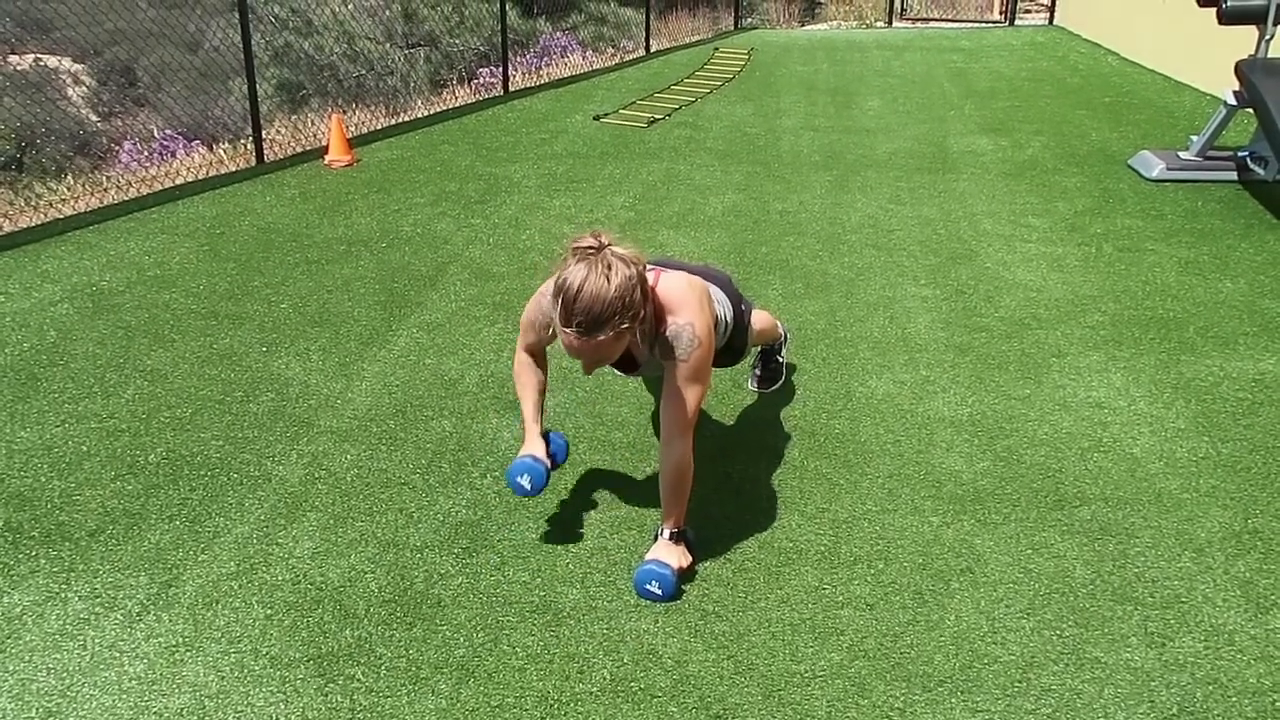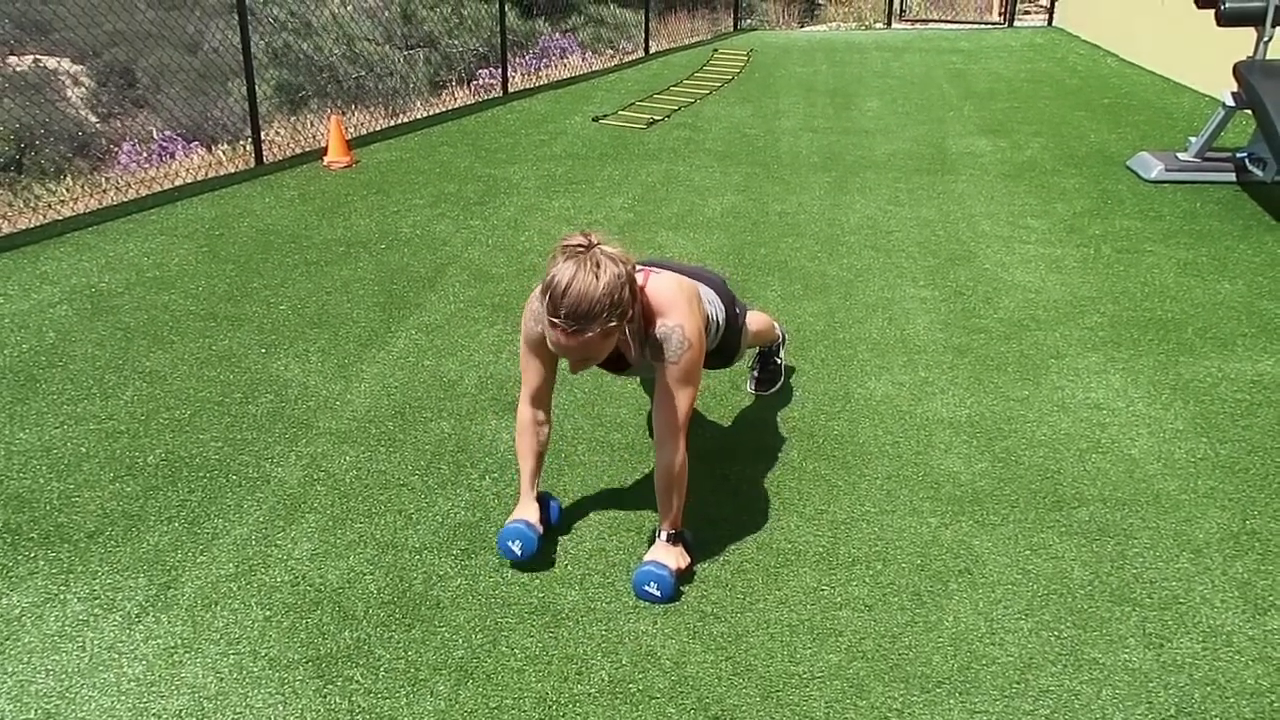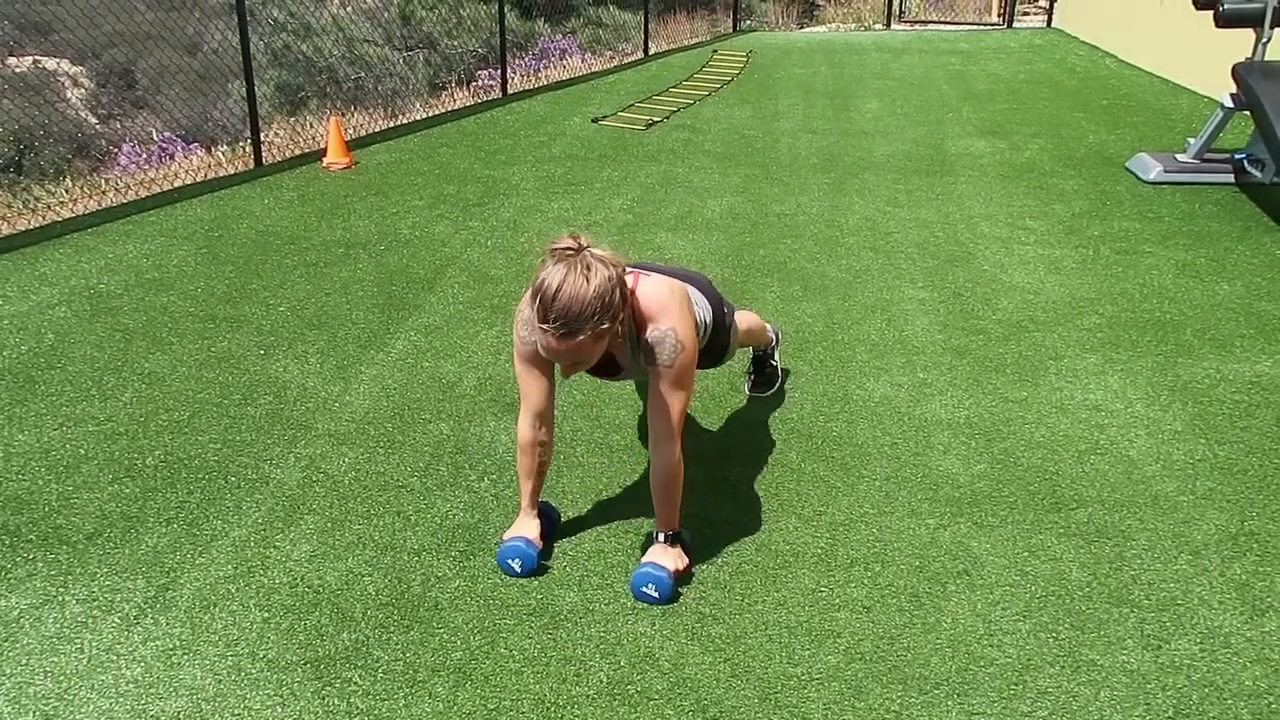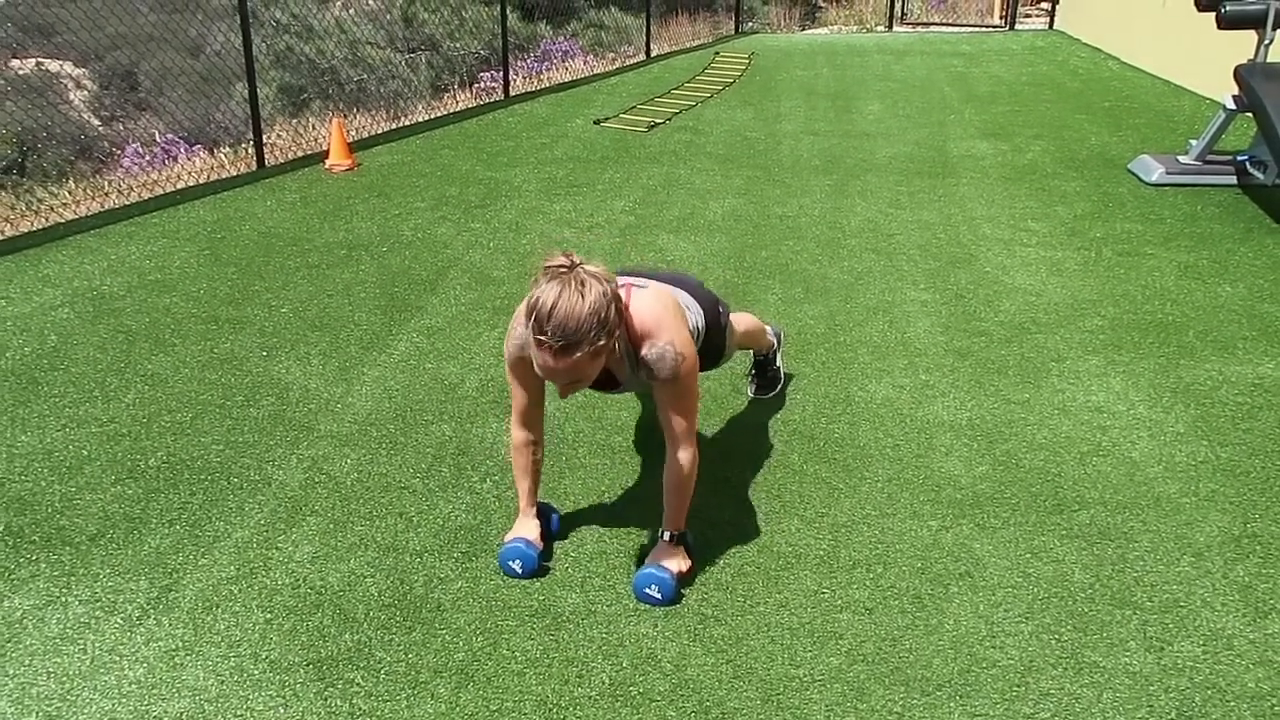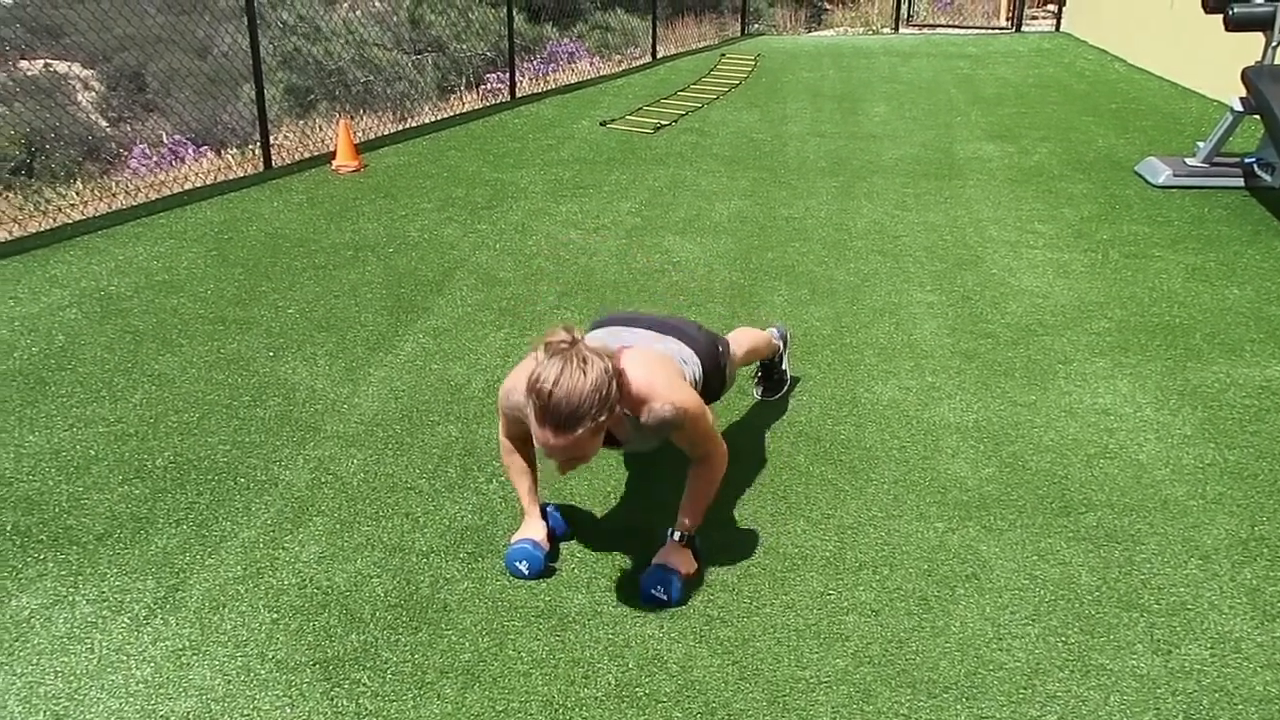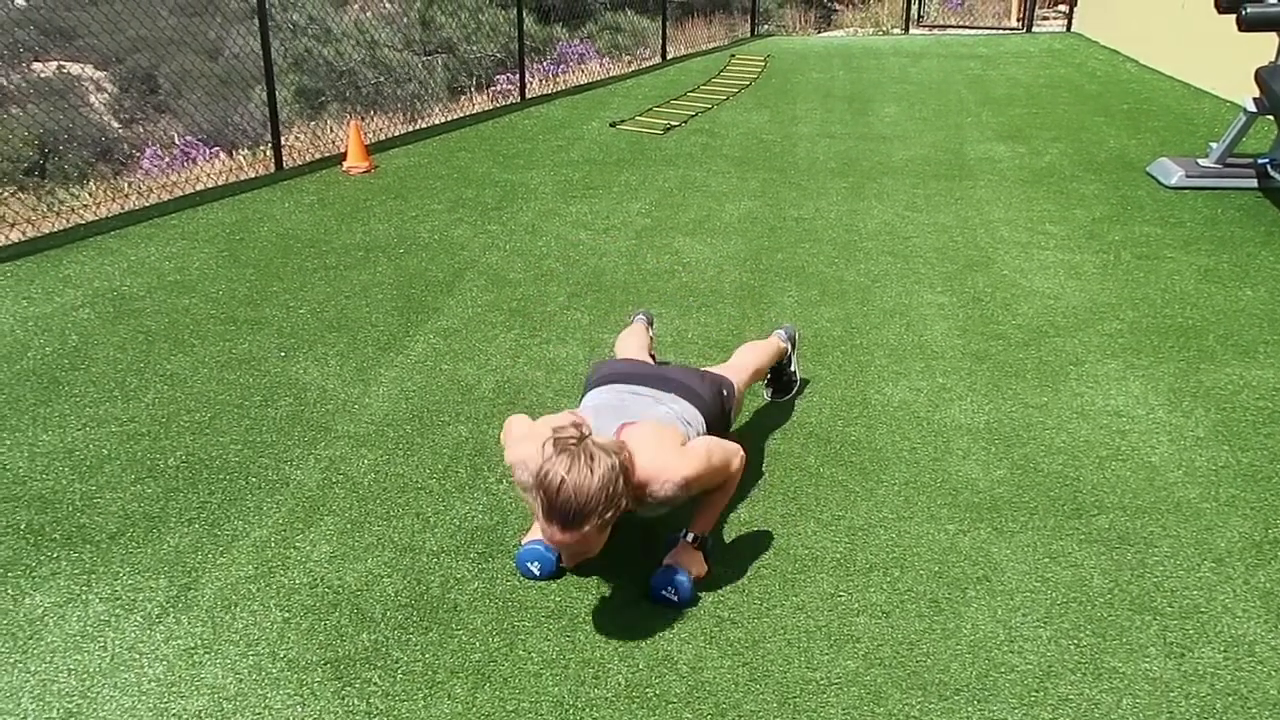
dt=0.2s
person 1, frame 1
left shoulder: (684, 324)
right shoulder: (554, 301)
left elbow: (676, 440)
right elbow: (527, 351)
left wrist: (671, 536)
right wrist: (533, 435)
left hip: (715, 303)
left knee: (748, 329)
left ankle: (773, 337)
person 1, frame 2
left shoulder: (673, 325)
right shoulder: (545, 308)
left elbow: (670, 443)
right elbow: (533, 407)
left wrist: (669, 537)
right wrist: (527, 499)
left hip: (709, 304)
left knee: (744, 329)
left ankle: (772, 337)
person 1, frame 3
left shoulder: (664, 327)
right shoulder: (536, 314)
left elbow: (667, 445)
right elbow: (535, 424)
left wrist: (666, 538)
right wrist: (528, 514)
left hip: (698, 305)
left knee: (736, 329)
left ankle: (766, 340)
person 1, frame 4
left shoulder: (660, 341)
right shoulder: (527, 330)
left elbow: (682, 447)
right elbow: (526, 427)
left wrist: (673, 538)
right wrist: (527, 513)
left hip: (688, 302)
left knee: (736, 329)
left ankle: (768, 345)
person 1, frame 5
left shoulder: (662, 404)
right shoulder: (519, 390)
left elbow: (712, 457)
right elbow: (511, 438)
left wrist: (680, 540)
right wrist: (532, 516)
left hip: (685, 347)
left knee: (730, 353)
left ankle: (773, 341)
person 1, frame 6
left shoulder: (665, 479)
right shoulder: (529, 463)
left elbow: (734, 459)
right elbow: (513, 427)
left wrist: (693, 541)
right wrist: (540, 521)
left hip: (688, 400)
right hip: (612, 385)
left knee: (737, 371)
left ankle: (781, 343)
right ankle: (641, 325)
